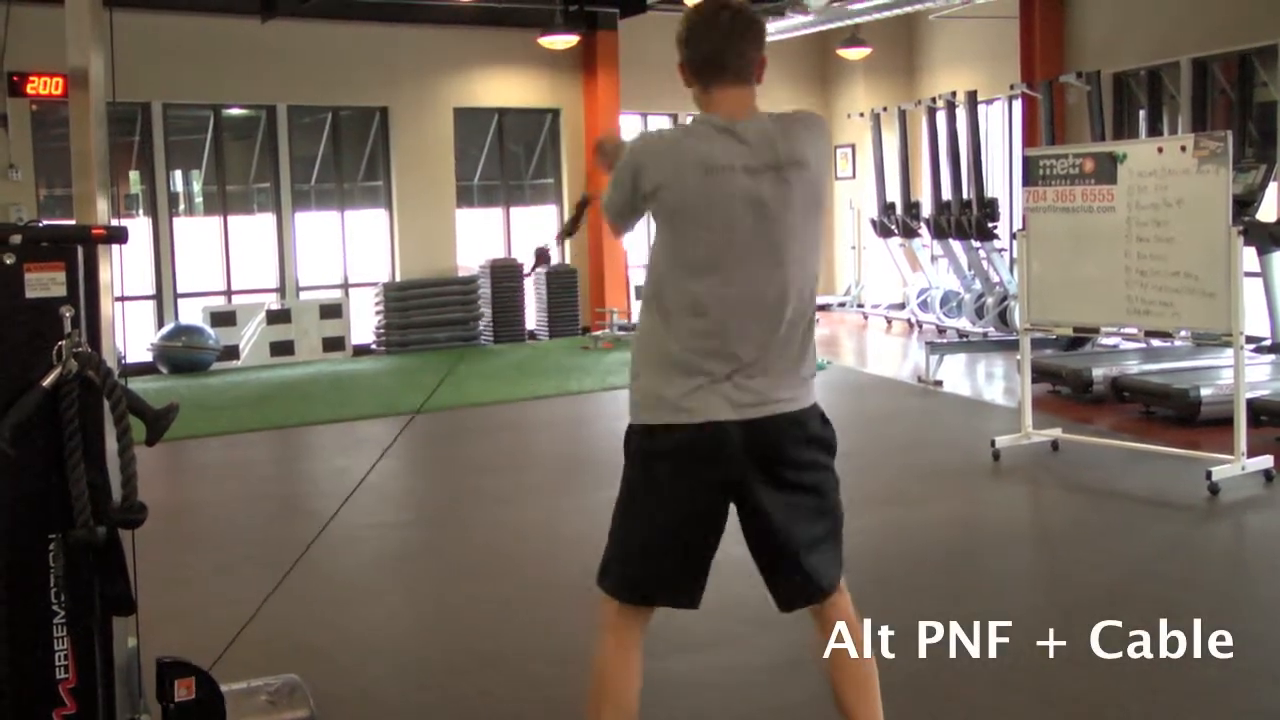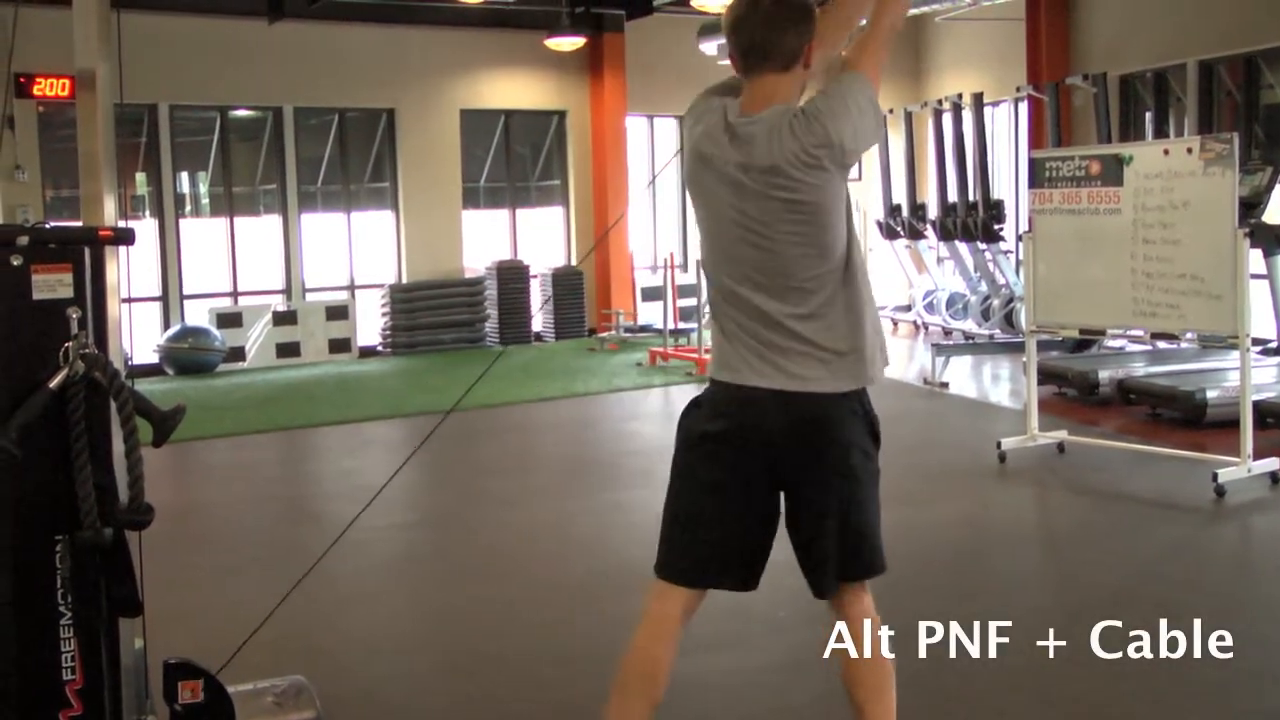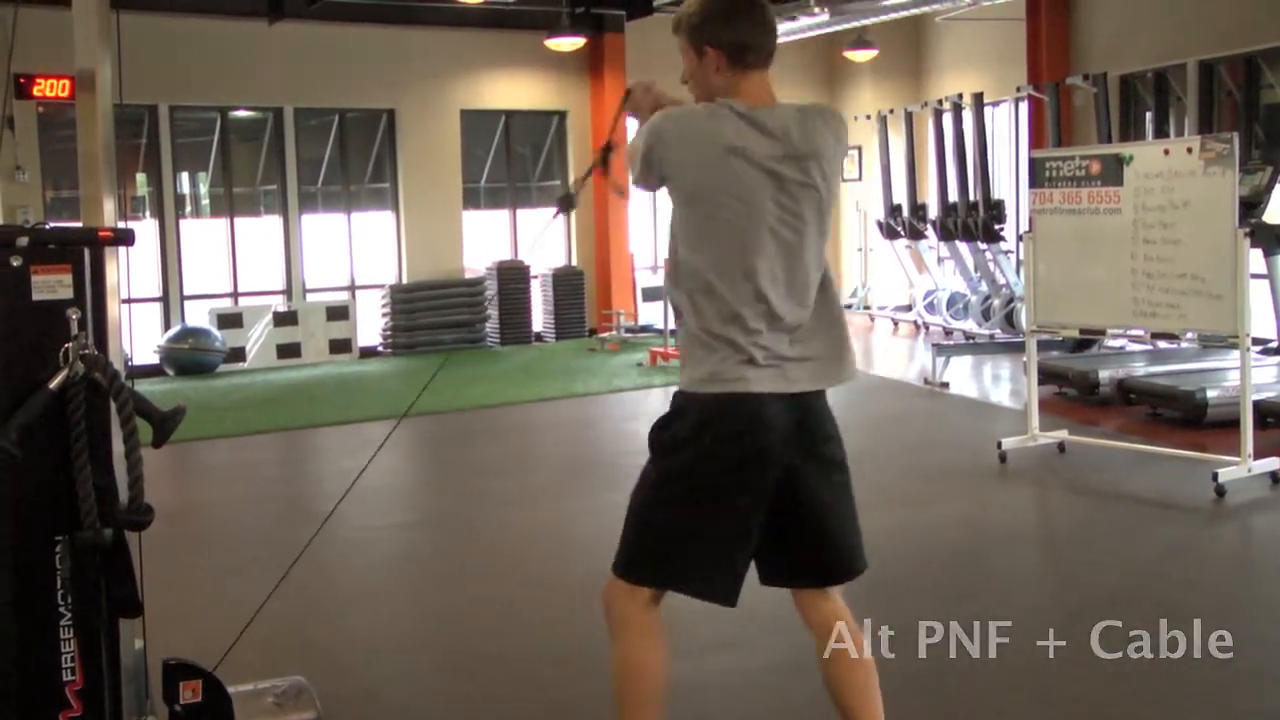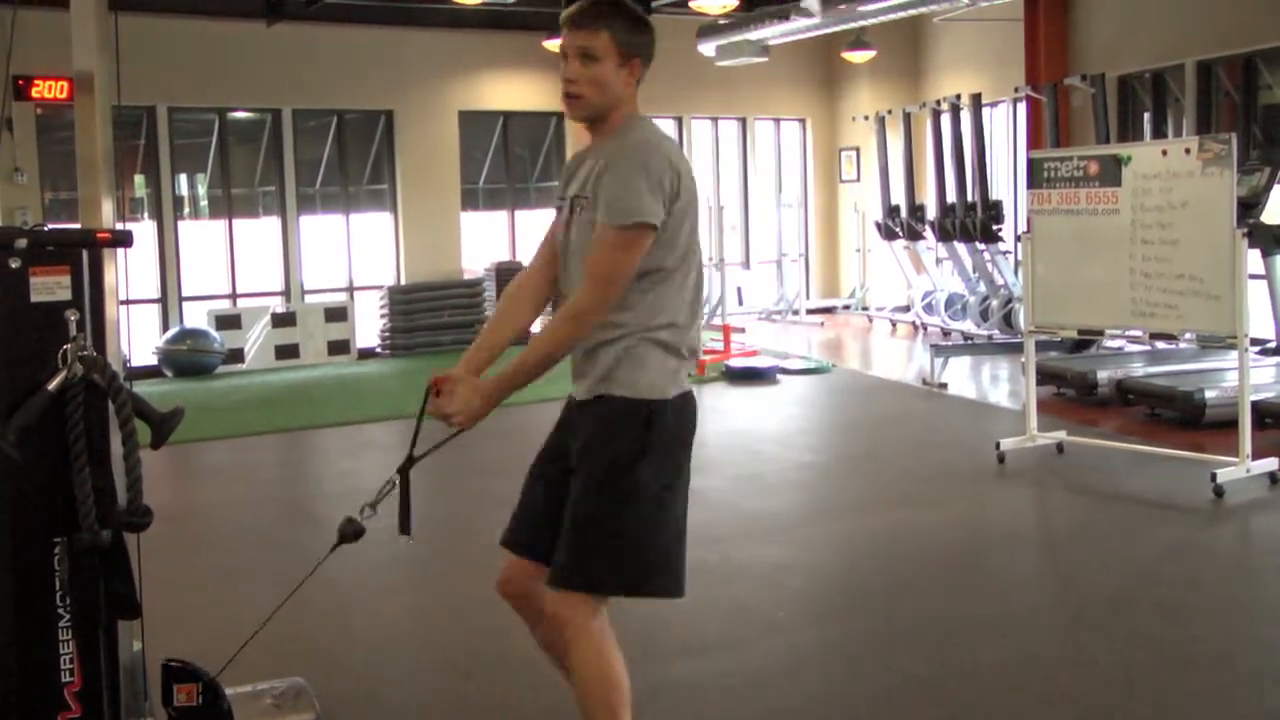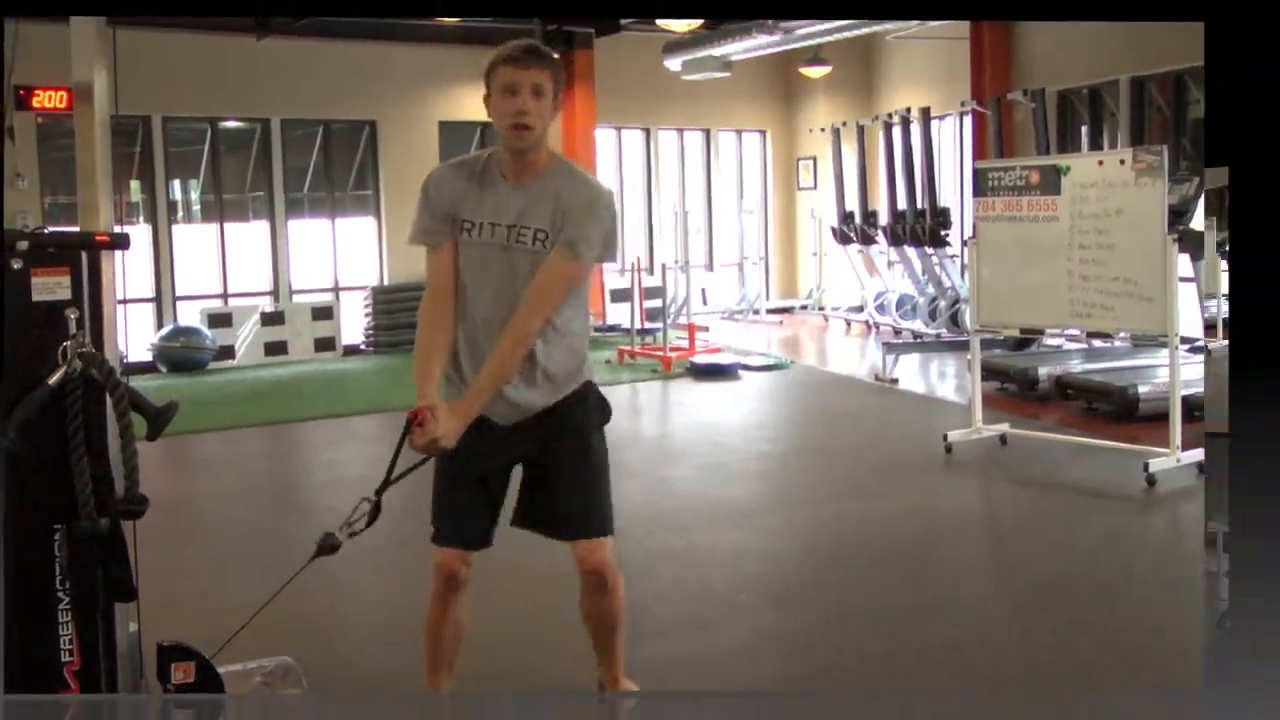
dt=0.4s
person 1, frame 1
left shoulder: (652, 160)
right shoulder: (807, 140)
left elbow: (617, 221)
left hip: (680, 425)
right hip: (787, 419)
left knee: (623, 615)
right knee: (831, 603)
person 1, frame 2
left shoulder: (703, 127)
right shoulder: (819, 134)
left elbow: (793, 61)
left hip: (735, 401)
right hip: (830, 404)
left knee: (671, 598)
right knee: (853, 600)
person 1, frame 3
left shoulder: (678, 133)
right shoulder: (825, 133)
left elbow: (642, 170)
left hip: (720, 404)
right hip: (804, 402)
left knee: (629, 597)
right knee: (822, 603)
person 1, frame 4
left shoulder: (645, 159)
right shoulder: (586, 160)
left elbow: (593, 304)
right elbow: (541, 280)
left wrist: (493, 389)
right wrist: (468, 367)
left hip: (641, 405)
right hip: (592, 401)
left knee: (578, 601)
right knee: (519, 579)
person 1, frame 5
left shoulder: (586, 201)
right shoulder: (447, 187)
left elbow: (532, 314)
right elbow: (439, 300)
left wrist: (466, 406)
right wrist: (427, 397)
left hip: (560, 398)
right hip: (465, 406)
left knee: (597, 561)
right knee: (452, 567)
left ankle: (614, 680)
right ankle: (435, 701)
